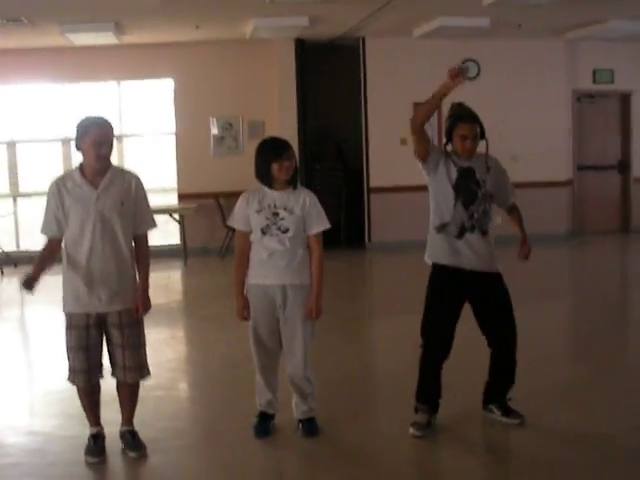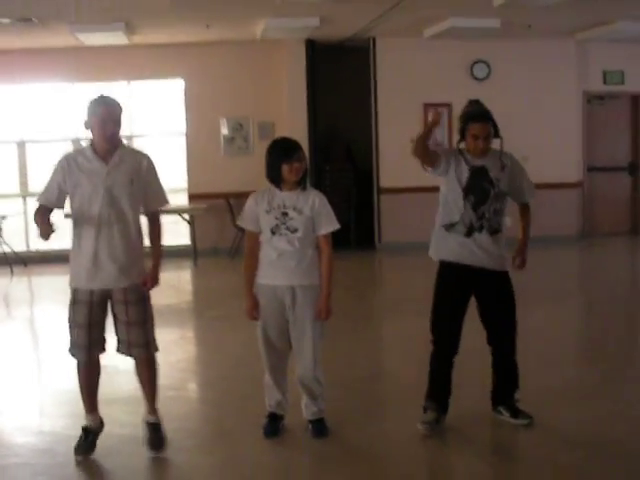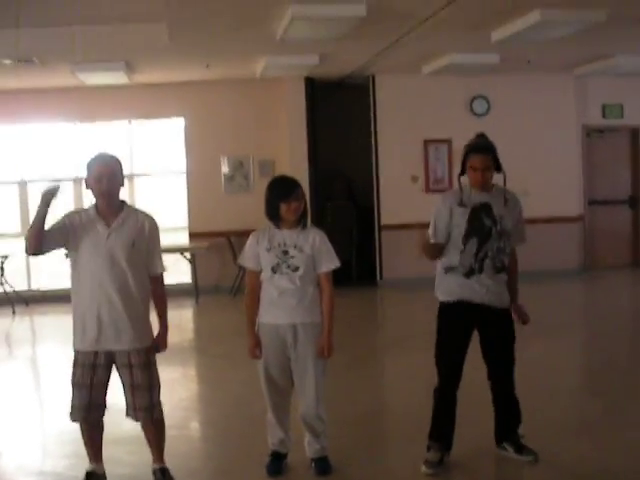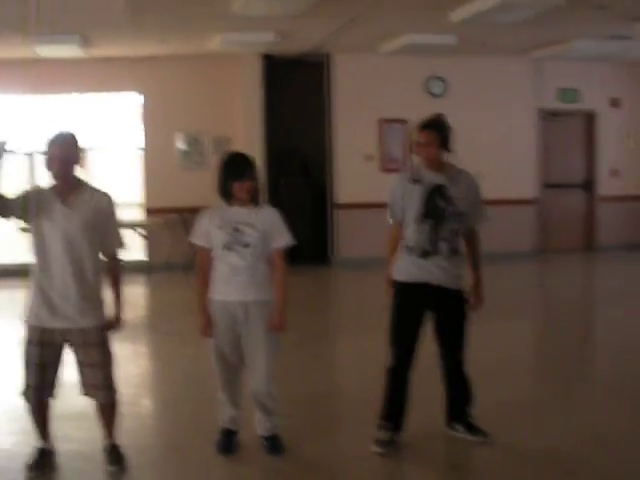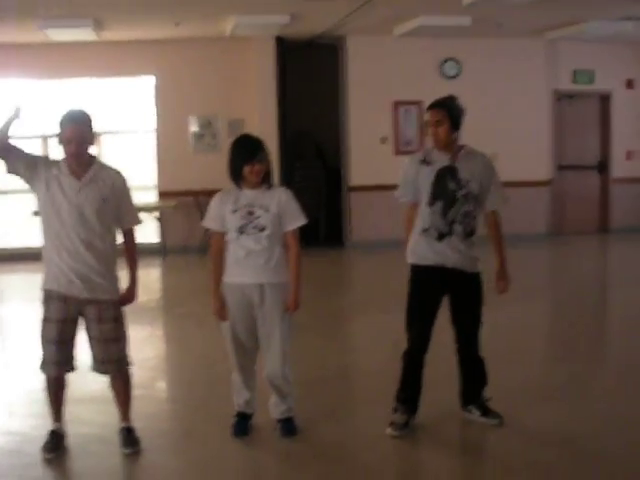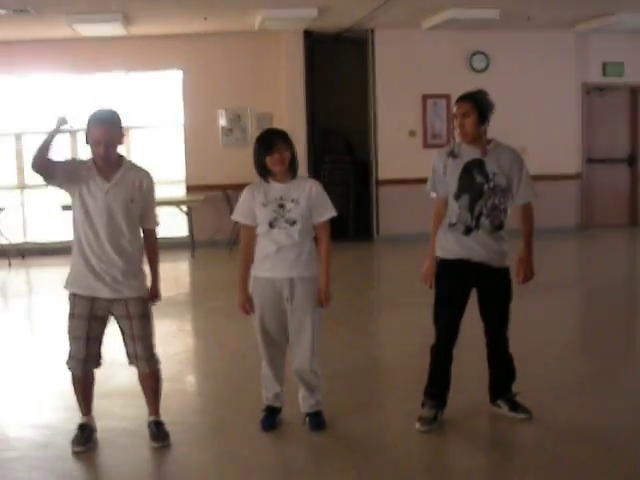
dt=0.2s
person 1, frame 1
left shoulder: (491, 167)
right shoulder: (436, 163)
left elbow: (508, 204)
right elbow: (416, 125)
left wrist: (523, 233)
right wrist: (446, 88)
left hip: (485, 269)
right hip: (447, 268)
left knee: (505, 338)
right knee: (435, 342)
left ankle: (495, 400)
right ankle: (425, 407)
person 1, frame 2
left shoulder: (507, 163)
right shoulder: (450, 161)
left elbow: (524, 202)
right elbow: (418, 150)
left wrist: (523, 242)
right wrist: (433, 123)
left hip: (493, 265)
right hip: (454, 264)
left knee: (504, 337)
right knee: (444, 339)
left ankle: (504, 400)
right ankle: (435, 406)
person 1, frame 3
left shoulder: (509, 201)
right shoulder: (450, 201)
left elbow: (511, 255)
right elbow: (436, 250)
left wrist: (516, 300)
right wrist: (427, 247)
left hip: (496, 302)
right hip: (454, 301)
left knee: (503, 373)
right knee: (448, 376)
left ankle: (507, 436)
right ankle: (438, 444)
person 1, frame 4
left shoulder: (465, 182)
right shoulder: (407, 181)
left elbow: (471, 233)
right elbow: (397, 231)
left wrist: (477, 280)
right wrist: (392, 273)
left hip: (451, 283)
right hip: (410, 280)
left knee: (453, 354)
right knee: (402, 355)
left ankle: (458, 416)
right ankle: (389, 424)
person 1, frame 5
left shoulder: (480, 164)
right shoulder: (418, 164)
left elbow: (491, 214)
right elbow: (412, 213)
left wrist: (501, 263)
right wrist: (410, 252)
left hip: (465, 265)
right hip: (426, 264)
left knee: (469, 337)
right knee: (417, 338)
left ankle: (473, 399)
right ankle: (405, 407)
person 1, frame 6
left shoulder: (508, 158)
right shoulder: (446, 158)
left elbow: (524, 207)
right elbow: (440, 208)
left wrist: (527, 254)
right wrist: (431, 255)
left hip: (493, 259)
right hip: (452, 258)
left knee: (497, 331)
right knee: (444, 332)
left ankle: (501, 394)
right ankle: (433, 401)
person 2, frame 1
left shoulder: (130, 184)
right shoulder: (61, 188)
left elbow: (140, 241)
right elbow: (54, 242)
left wrist: (143, 289)
right wrist: (36, 271)
left hip: (122, 296)
right hip: (79, 299)
left knee: (130, 370)
right knee: (84, 373)
left ankle: (128, 429)
right ankle: (95, 432)
person 2, frame 2
left shoulder: (140, 163)
right shoulder: (70, 164)
left elbow: (153, 216)
right elbow: (45, 205)
left wrist: (156, 264)
right wrist: (43, 218)
left hip: (129, 274)
right hip: (86, 275)
left knee: (142, 348)
right knee: (85, 351)
left ankle: (152, 418)
right ankle: (92, 422)
person 2, frame 3
left shoulder: (144, 224)
right shoulder: (74, 222)
left elbow: (156, 280)
right elbow: (33, 247)
left wrist: (163, 329)
right wrist: (43, 207)
left hip: (134, 335)
right hip: (89, 336)
left knee: (148, 409)
right knee: (85, 410)
person 2, frame 4
left shoulder: (100, 203)
right shoulder: (35, 201)
left elbow: (112, 258)
left wrist: (118, 308)
left hip: (87, 315)
right hip: (43, 314)
left knee: (103, 387)
right knee: (35, 389)
left ankle: (111, 443)
right ankle: (45, 447)
person 2, frame 5
left shoulder: (112, 180)
right shoulder: (41, 173)
left elbow: (127, 233)
left wrist: (132, 282)
left hip: (102, 287)
right hip: (59, 287)
left knee: (115, 362)
right knee: (53, 365)
left ankle: (125, 425)
right ankle: (57, 428)
person 2, frame 6
left shoulder: (140, 179)
right shoulder: (74, 173)
left elbow: (149, 233)
right elbow: (38, 165)
left wrist: (156, 281)
right wrist: (57, 128)
left hip: (130, 286)
right hip: (86, 286)
left knee: (146, 358)
right knee: (80, 361)
left ankle: (155, 419)
right ankle: (86, 422)
person 3, frame 1
left shoulder: (305, 199)
right shoulder: (249, 201)
left elbow: (316, 250)
right elbow: (241, 251)
left wrist: (316, 294)
right wrist: (239, 294)
left hip: (296, 287)
right hip: (259, 288)
left knee: (299, 356)
right knee: (264, 354)
left ankle: (306, 411)
right ankle: (266, 410)
person 3, frame 2
left shoulder: (315, 200)
right shoulder: (258, 201)
left elbow: (325, 250)
right elbow: (251, 251)
left wrist: (325, 295)
right wrist: (249, 294)
left hip: (305, 288)
right hip: (269, 288)
left knee: (308, 357)
right knee: (273, 355)
left ankle: (315, 412)
right ankle: (275, 411)
person 3, frame 3
left shoulder: (315, 238)
right shoulder: (258, 240)
left elbow: (326, 288)
right elbow: (252, 290)
left wrist: (327, 332)
right wrist: (251, 333)
left hip: (307, 325)
right hip: (271, 326)
left knee: (311, 395)
right knee: (275, 393)
left ankle: (317, 450)
right ankle: (278, 449)
person 3, frame 4
left shoulder: (268, 215)
right shoulder: (210, 218)
left elbow: (278, 265)
right elbow: (203, 267)
left wrist: (280, 308)
right wrist: (203, 310)
left hip: (258, 302)
right hip: (222, 303)
left knee: (262, 371)
right knee: (226, 370)
left ankle: (268, 428)
right ankle: (229, 426)
person 3, frame 5
left shoulder: (281, 197)
right shoulder: (223, 201)
left elbow: (292, 246)
right elbow: (218, 251)
left wrist: (294, 289)
right wrist: (217, 294)
left hip: (273, 285)
right hip: (236, 287)
left knee: (277, 355)
right knee: (241, 353)
left ankle: (283, 411)
right ankle: (243, 409)
person 3, frame 6
left shoulder: (311, 189)
right shoulder: (253, 194)
left elbow: (323, 238)
right elbow: (247, 244)
left wrist: (324, 282)
right wrist: (242, 288)
left hip: (303, 279)
right hip: (266, 280)
left knee: (305, 349)
right knee: (271, 347)
left ankle: (312, 405)
right ankle: (272, 404)
